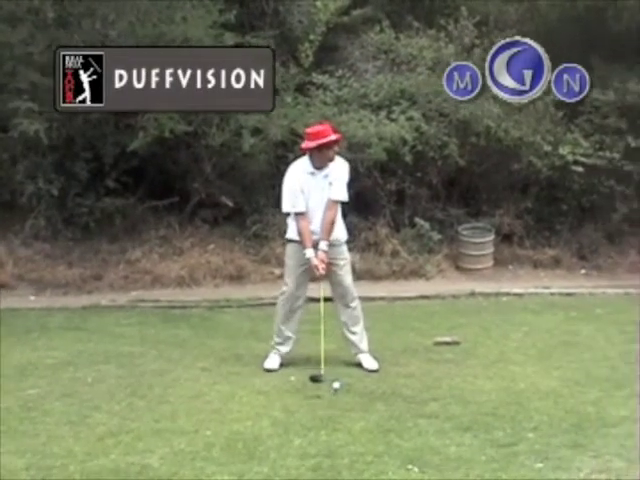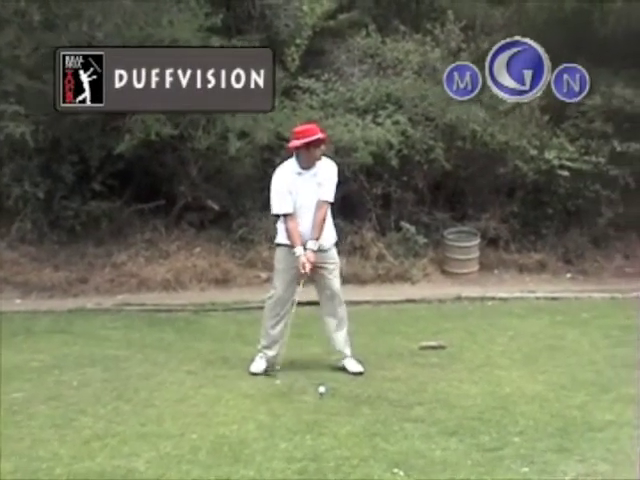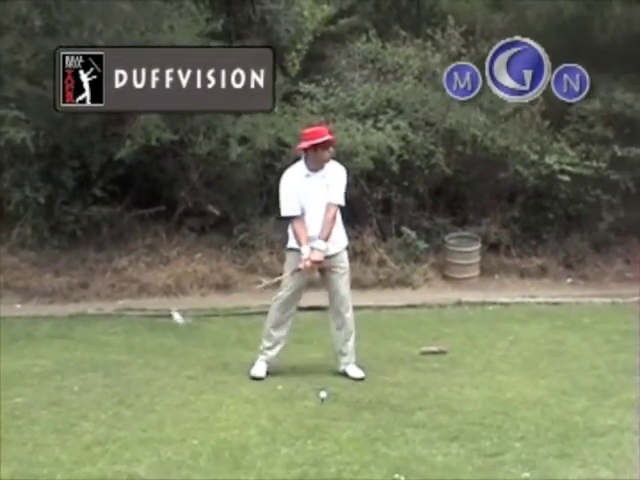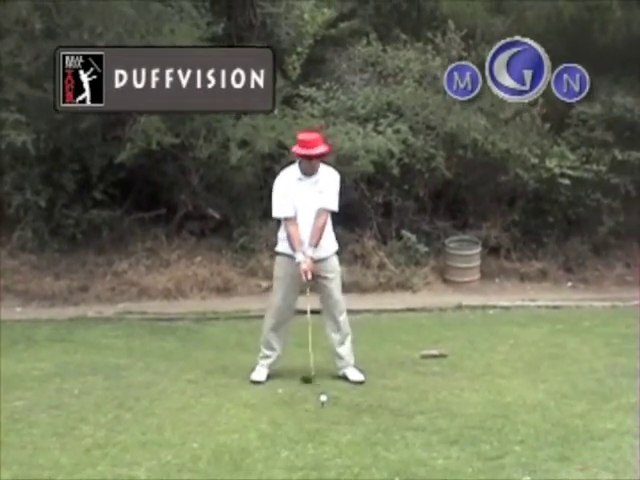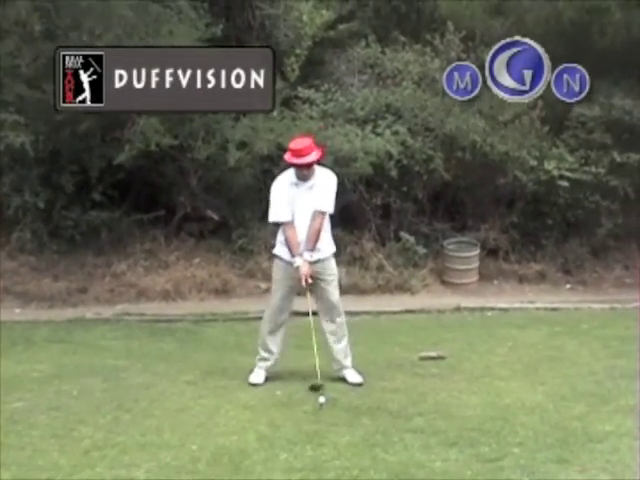
dt=0.5s
person 1, frame 1
left shoulder: (340, 167)
right shoulder: (295, 173)
left elbow: (332, 209)
right elbow: (300, 217)
left wrist: (323, 248)
right wrist: (310, 253)
left hip: (333, 241)
right hip: (300, 241)
left knee: (347, 294)
right knee: (290, 295)
left ankle: (362, 351)
right ankle: (278, 350)
person 1, frame 2
left shoulder: (328, 168)
right shoulder: (283, 175)
left elbow: (322, 209)
right elbow: (288, 217)
left wrist: (312, 248)
right wrist: (300, 252)
left hip: (324, 244)
right hip: (290, 245)
left knee: (334, 297)
right knee: (278, 299)
left ankle: (344, 355)
right ankle: (265, 354)
person 1, frame 3
left shoulder: (337, 171)
right shoulder: (291, 177)
left elbow: (332, 211)
right elbow: (296, 219)
left wrist: (320, 248)
right wrist: (306, 250)
left hip: (334, 248)
right hip: (300, 248)
left knee: (342, 304)
right knee: (284, 301)
left ankle: (347, 361)
right ankle: (265, 357)
person 1, frame 4
left shoulder: (331, 176)
right shoulder: (284, 180)
left elbow: (322, 216)
right elbow: (289, 222)
left wrist: (310, 253)
right wrist: (300, 257)
left hip: (324, 254)
right hip: (289, 254)
left knee: (335, 307)
right knee: (279, 309)
left ankle: (346, 364)
right ankle: (264, 362)
person 1, frame 5
left shoulder: (328, 178)
right shoulder: (281, 184)
left elbow: (318, 219)
right elbow: (287, 226)
left wrist: (308, 258)
right wrist: (298, 262)
left hip: (321, 255)
right hip: (287, 257)
left knee: (333, 309)
right knee: (276, 311)
left ankle: (344, 365)
right ankle: (262, 365)
